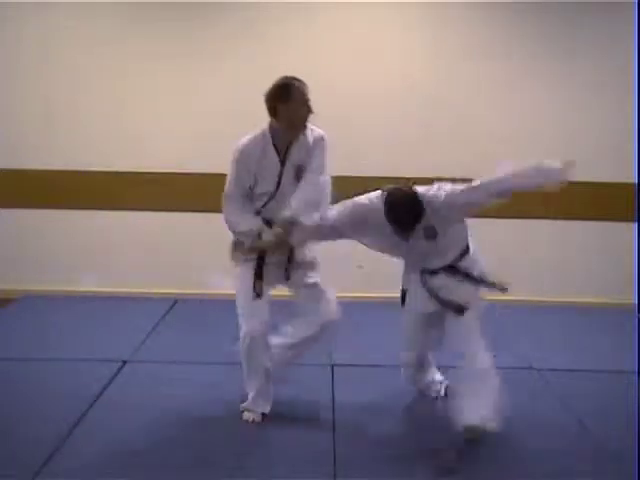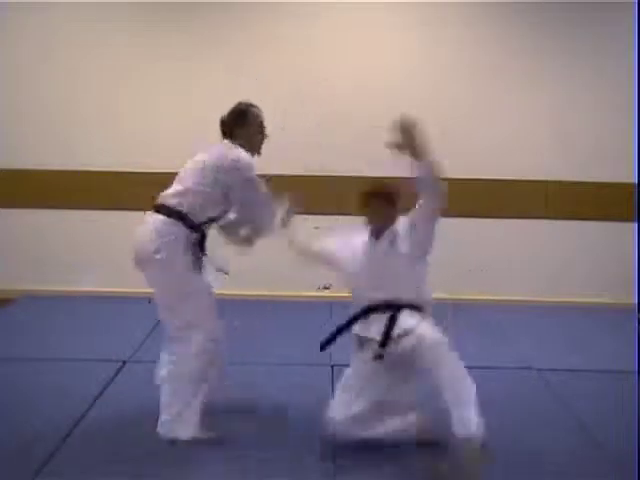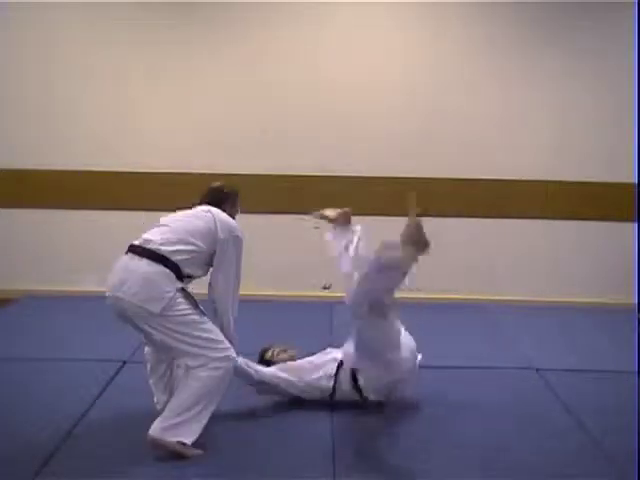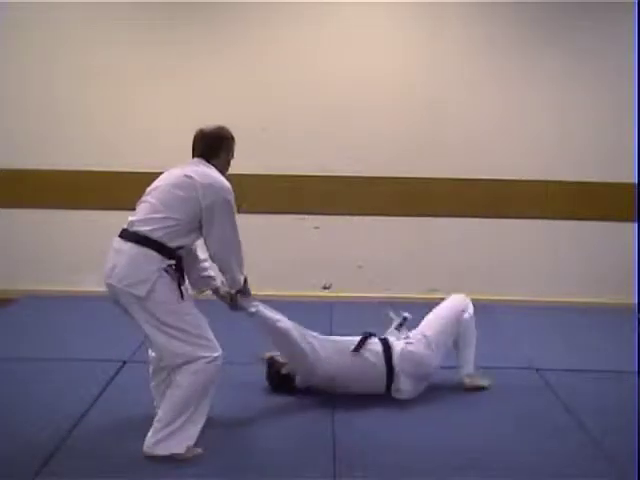
dt=0.5s
person 1, frame 1
left shoulder: (315, 140)
right shoulder: (250, 149)
left elbow: (315, 191)
right elbow: (234, 202)
right wrist: (254, 236)
left hip: (295, 241)
right hip: (256, 245)
left knee: (323, 314)
right knee: (255, 329)
left ankle: (273, 355)
right ankle: (257, 400)
person 1, frame 2
left shoulder: (218, 157)
right shoulder: (238, 162)
right elbow: (259, 216)
left wrist: (240, 231)
right wrist: (275, 216)
left hip: (152, 237)
right hip: (170, 243)
left knee: (185, 321)
right knee: (200, 333)
left ankle: (174, 385)
right ankle: (179, 425)
person 1, frame 3
left shoulder: (182, 217)
right shoulder: (229, 228)
right elbow: (224, 290)
left wrist: (198, 329)
right wrist: (226, 336)
left hip: (119, 281)
right hip: (150, 288)
left knee: (163, 336)
right knee: (219, 358)
left ankle: (170, 404)
right ankle: (170, 431)
person 1, frame 4
left shoulder: (177, 176)
right shoulder: (215, 185)
right elbow: (224, 245)
left wrist: (213, 283)
right wrist: (238, 283)
left hip: (121, 264)
right hip: (146, 271)
left knee: (168, 342)
right knee: (203, 355)
left ankle: (169, 409)
right ankle: (166, 440)
person 2, frame 1
left shoulder: (443, 200)
right shoulder: (369, 209)
left elbow: (496, 184)
right elbow: (323, 222)
left wrist: (550, 174)
right wrist: (279, 239)
left hip: (460, 277)
right hip: (420, 280)
left knee: (467, 342)
right knee: (416, 353)
left ankle: (476, 418)
right ankle: (431, 383)
person 2, frame 2
left shoulder: (411, 234)
right shoulder: (351, 244)
left elbow: (434, 196)
right elbow: (310, 249)
left wrist: (416, 149)
right wrist: (289, 228)
left hip: (409, 326)
right hip: (375, 350)
left knee: (434, 349)
right knee: (339, 421)
left ankle: (469, 432)
right ankle: (411, 424)
person 2, frame 3
left shoulder: (310, 364)
right shoulder: (291, 375)
right elbow: (259, 375)
left hip: (398, 358)
right hip: (383, 373)
right ankle: (409, 247)
person 2, frame 4
left shoulder: (306, 376)
right shoulder: (311, 363)
right elbow: (287, 331)
right wrist: (250, 304)
right knee: (460, 303)
right ankle: (468, 374)
